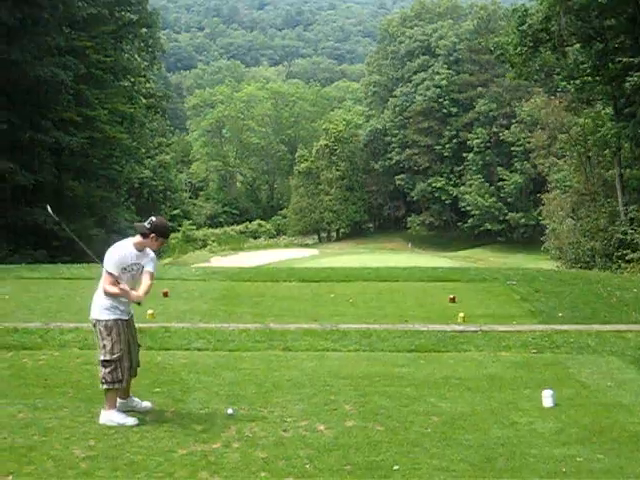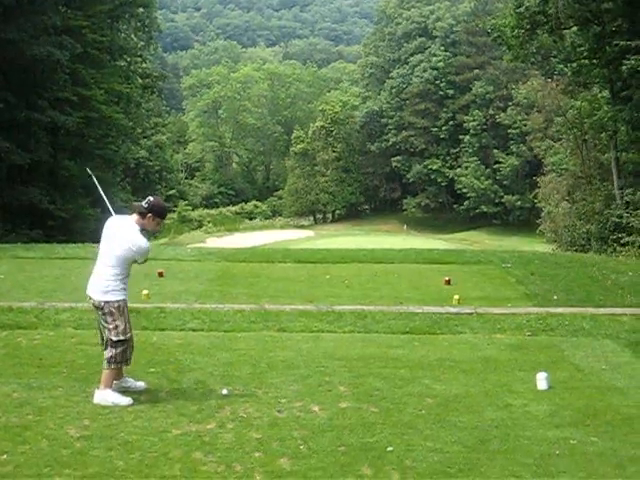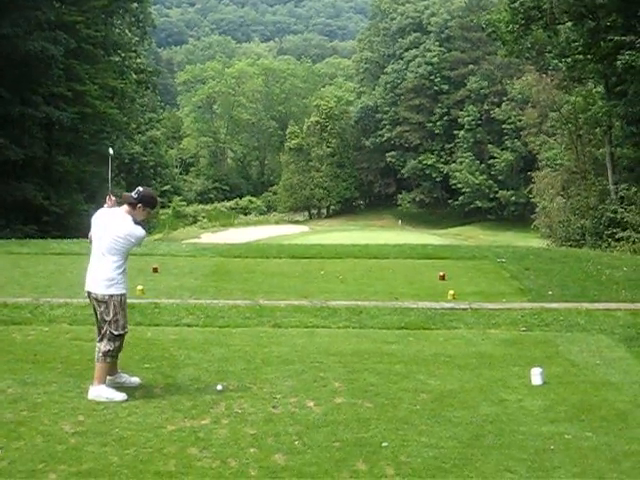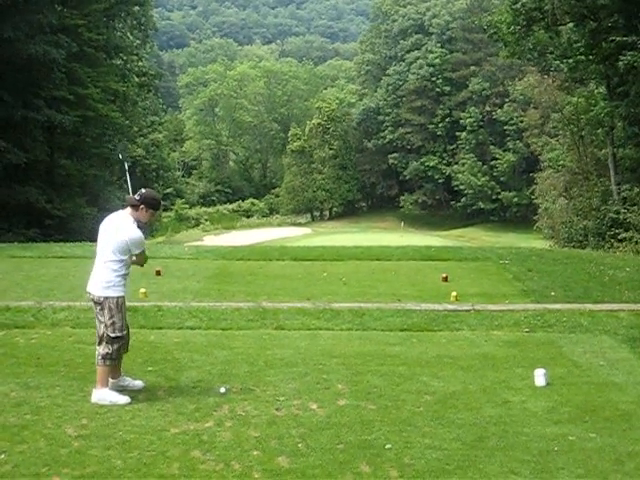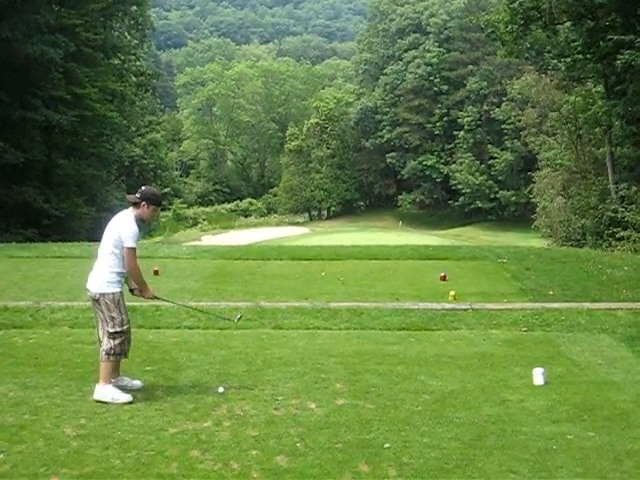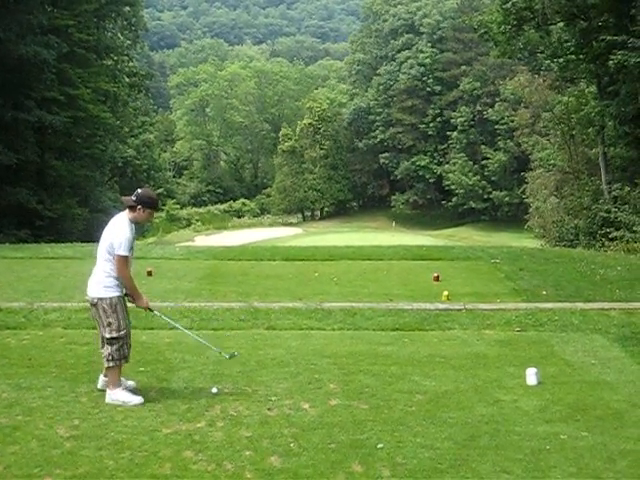
dt=0.4s
person 1, frame 1
left shoulder: (149, 256)
right shoulder: (118, 251)
left elbow: (147, 282)
right elbow: (107, 288)
left wrist: (138, 295)
right wrist: (122, 292)
left hip: (124, 312)
right hip: (106, 314)
left knee: (130, 357)
right knee: (114, 360)
left ankle: (124, 399)
right ankle: (109, 411)
person 1, frame 2
left shoulder: (115, 220)
right shoulder: (140, 243)
right elbow: (142, 260)
left hip: (100, 289)
right hip: (110, 295)
left knee: (117, 338)
right knee: (120, 340)
left ankle: (118, 379)
right ankle: (104, 391)
person 1, frame 3
left shoulder: (100, 214)
right shoulder: (137, 233)
right wrist: (115, 209)
left hip: (93, 284)
right hip: (110, 288)
left knee: (112, 333)
right knee: (111, 335)
left ankle: (112, 374)
right ankle: (97, 387)
person 1, frame 4
left shoulder: (111, 218)
right shoulder: (134, 234)
right elbow: (142, 260)
left wrist: (129, 259)
right wrist: (133, 260)
left hip: (100, 286)
right hip: (109, 291)
left knee: (118, 335)
right knee: (110, 338)
left ankle: (116, 378)
right ankle: (101, 390)
person 1, frame 5
left shoulder: (123, 218)
right shoulder: (129, 226)
right elbow: (131, 265)
left wrist: (133, 285)
right wrist: (145, 288)
left hip: (106, 285)
right hip: (106, 287)
left knee: (120, 332)
right knee: (115, 334)
left ankle: (114, 377)
right ankle: (103, 386)
person 1, frame 6
left shoulder: (123, 221)
right shoulder: (123, 231)
right elbow: (122, 272)
left wrist: (131, 292)
right wrist: (138, 297)
left hip: (109, 289)
right hip: (106, 292)
left knee: (118, 336)
right knee: (116, 338)
left ankle: (108, 377)
right ankle: (114, 390)
